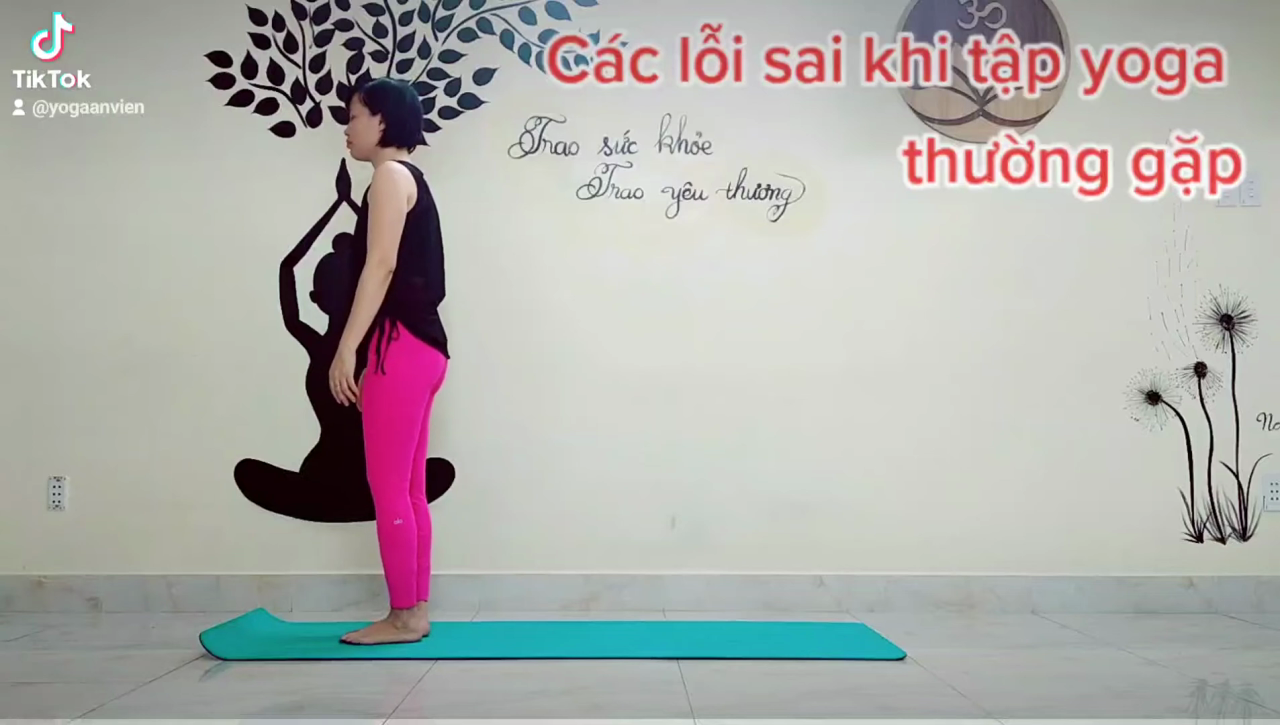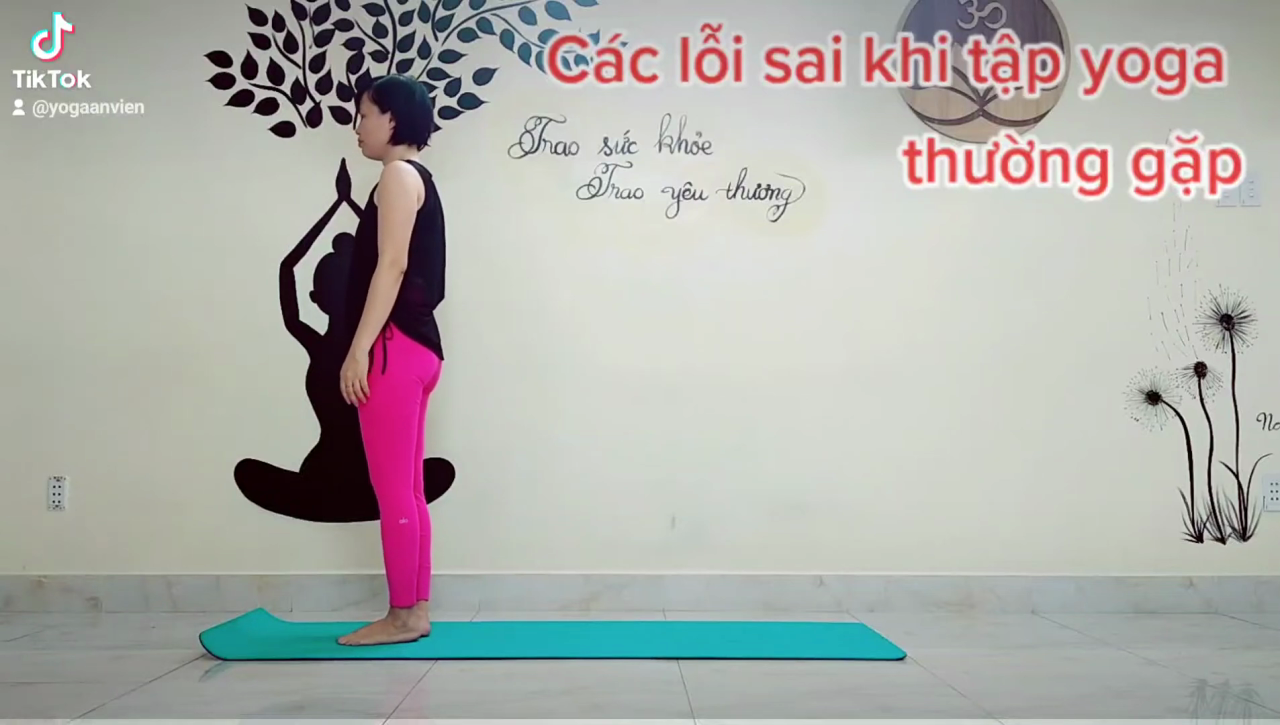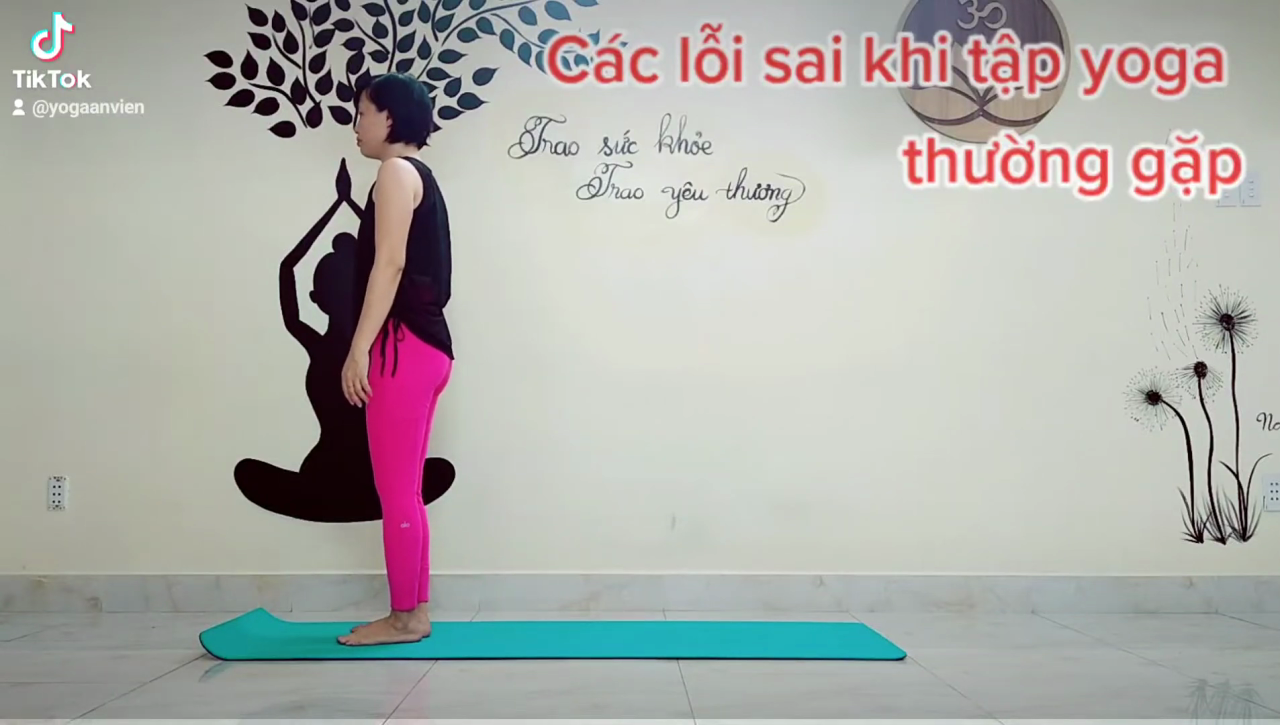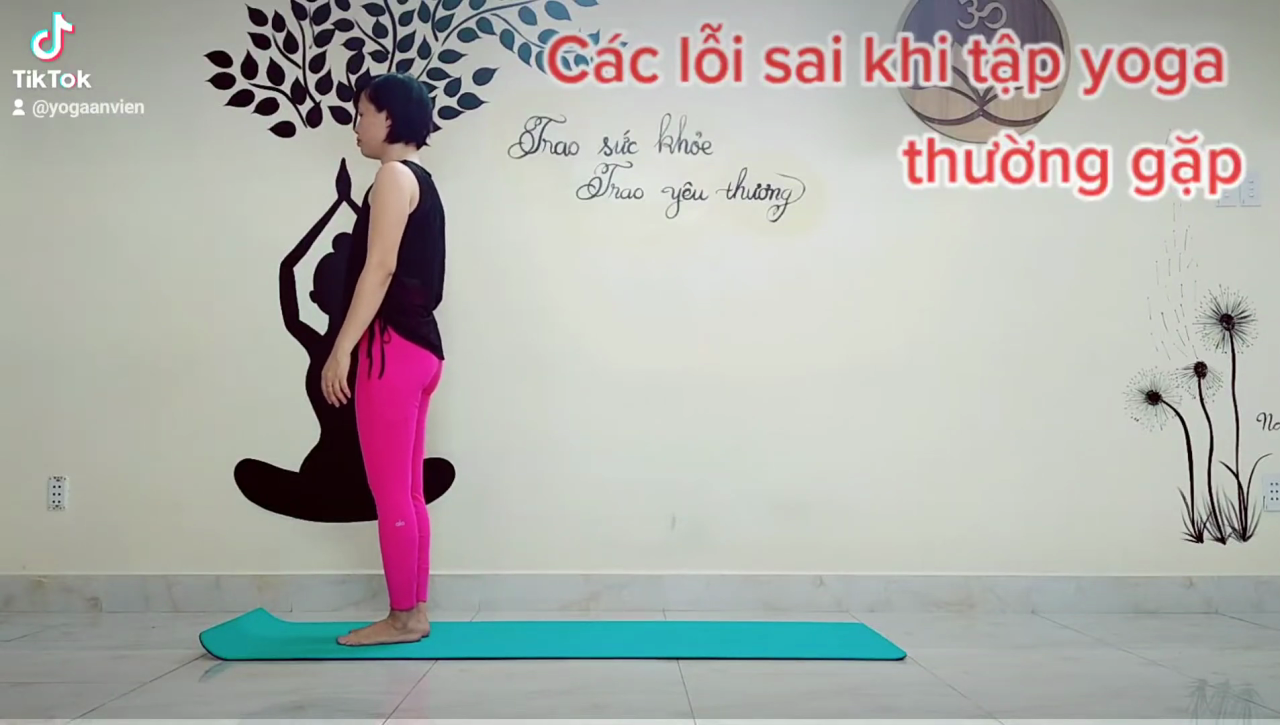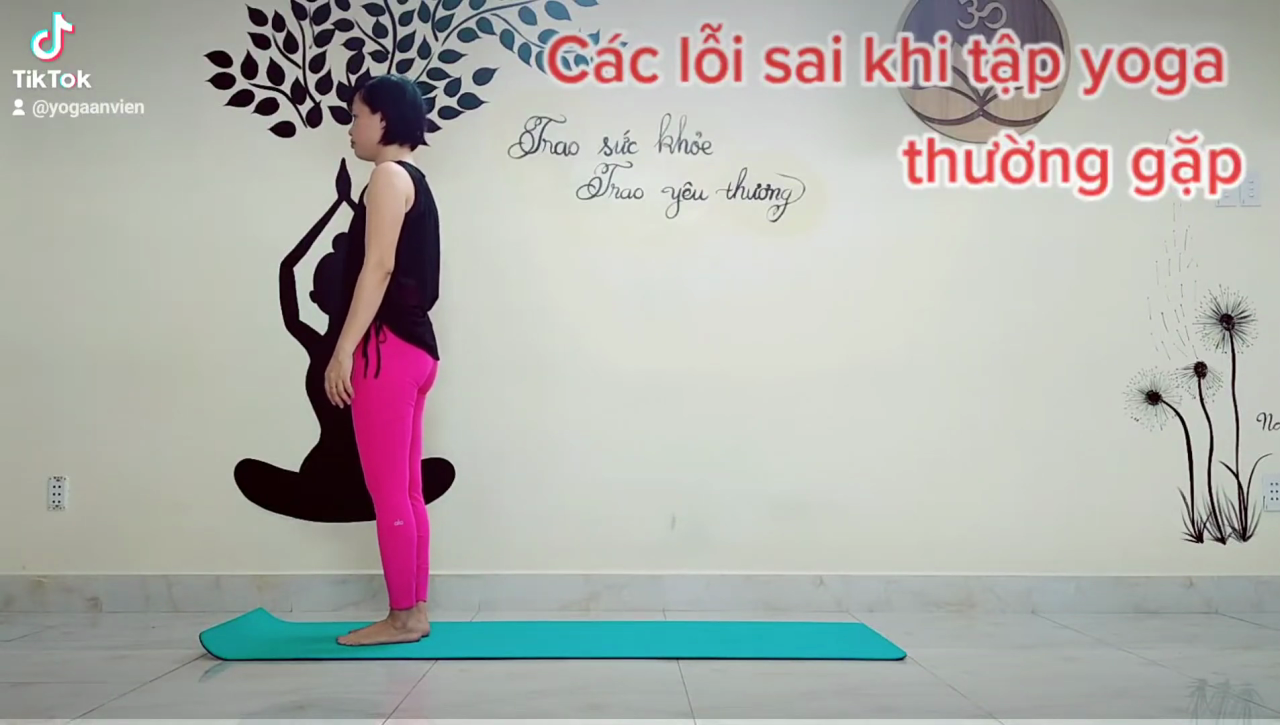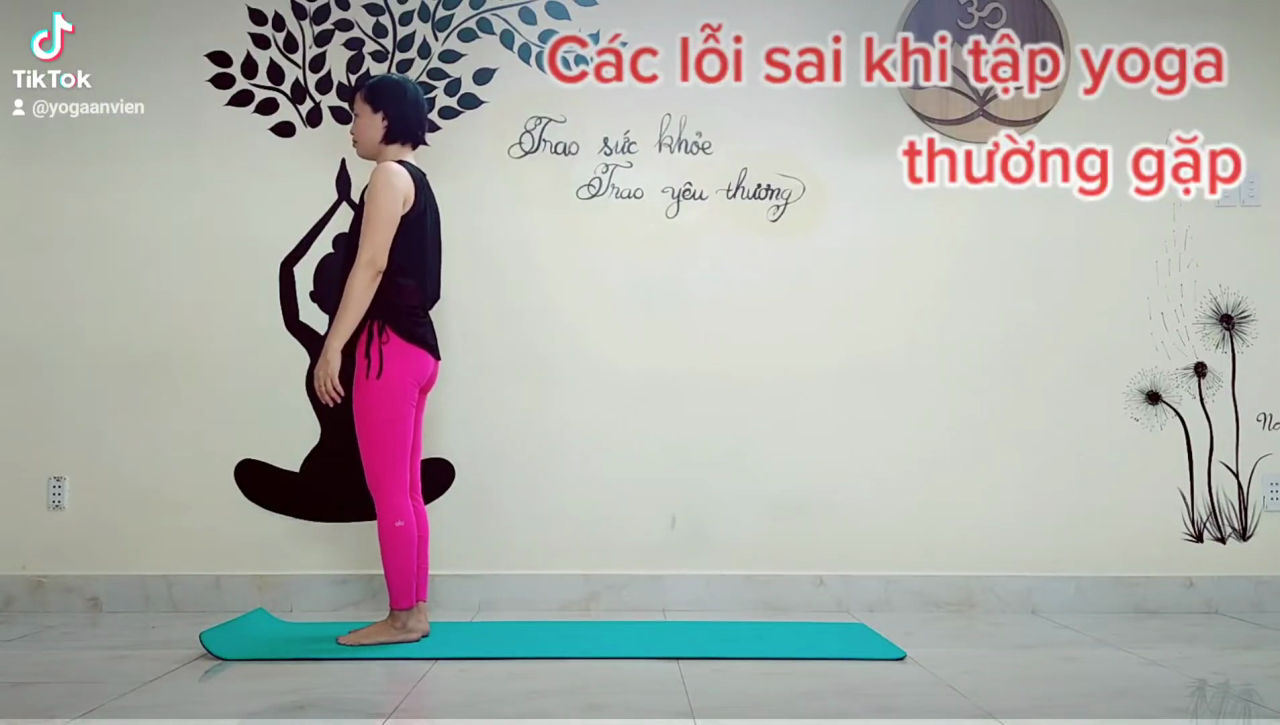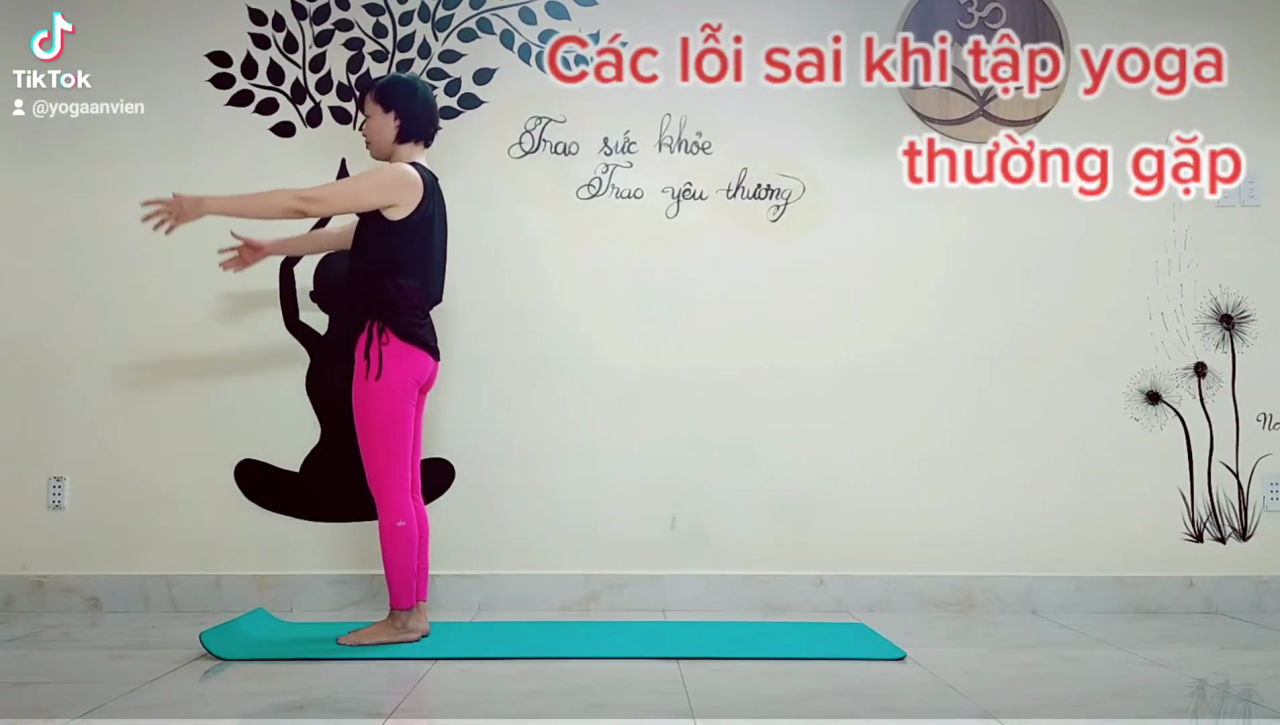
dt=0.7s
person 1, frame 1
left shoulder: (390, 175)
right shoulder: (408, 180)
left elbow: (380, 268)
left wrist: (347, 348)
right wrist: (369, 356)
left hip: (402, 345)
right hip: (416, 346)
left knee: (388, 488)
right knee: (408, 489)
left ankle: (403, 616)
right ankle: (414, 610)
person 1, frame 2
left shoulder: (399, 175)
right shoulder: (416, 180)
left elbow: (392, 266)
left wrist: (358, 350)
left hip: (395, 346)
right hip: (413, 346)
left knee: (393, 490)
right knee: (405, 490)
left ankle: (402, 616)
right ankle: (415, 609)
person 1, frame 3
left shoulder: (396, 171)
right shoulder: (419, 177)
left elbow: (389, 265)
left wrist: (358, 350)
left hip: (404, 346)
right hip: (422, 345)
left knee: (395, 492)
right knee: (404, 491)
left ankle: (404, 616)
right ankle: (413, 610)
person 1, frame 4
left shoulder: (394, 175)
right shoulder: (419, 181)
left elbow: (380, 268)
left wrist: (341, 350)
left hip: (393, 346)
right hip: (417, 345)
left knee: (391, 493)
right knee: (406, 492)
left ankle: (402, 617)
right ankle: (412, 612)
person 1, frame 5
left shoulder: (389, 176)
right shoulder: (413, 180)
left elbow: (378, 268)
left wrist: (343, 351)
left hip: (388, 346)
right hip: (411, 345)
left knee: (388, 492)
right knee: (405, 491)
left ankle: (402, 616)
right ankle: (413, 611)
person 1, frame 6
left shoulder: (391, 175)
right shoulder: (412, 180)
left elbow: (370, 265)
left wrist: (331, 348)
left hip: (391, 346)
right hip: (412, 344)
left knee: (389, 494)
right knee: (403, 491)
left ankle: (402, 617)
right ankle: (413, 611)
person 1, frame 7
left shoulder: (400, 177)
right shoulder: (412, 186)
left elbow: (303, 202)
right elbow: (346, 237)
left wrist: (205, 206)
right wrist: (271, 248)
left hip: (391, 347)
right hip: (409, 346)
left knee: (391, 494)
right knee: (404, 492)
left ankle: (403, 616)
right ankle: (412, 610)
